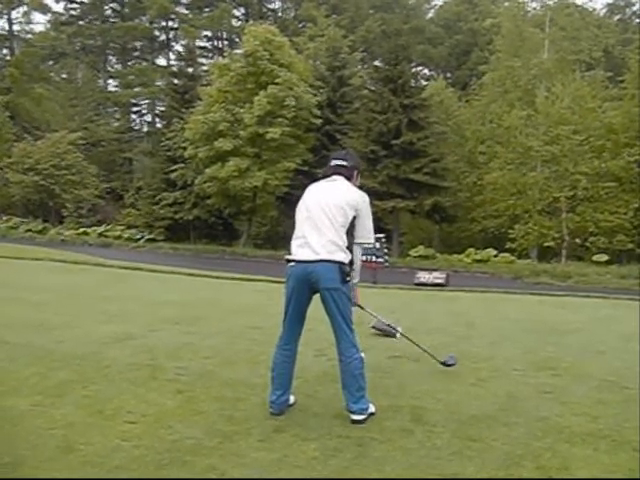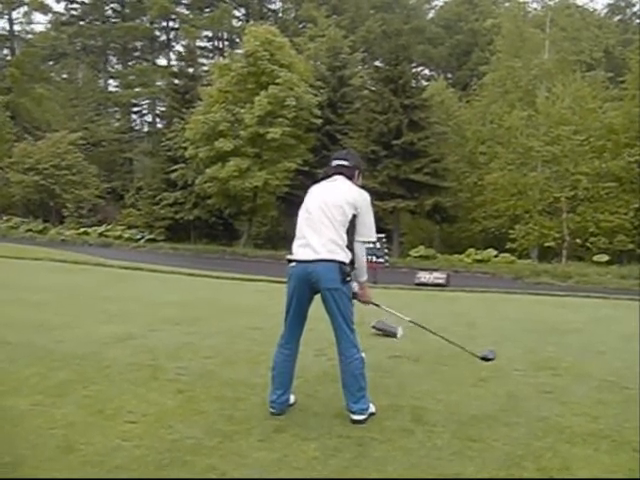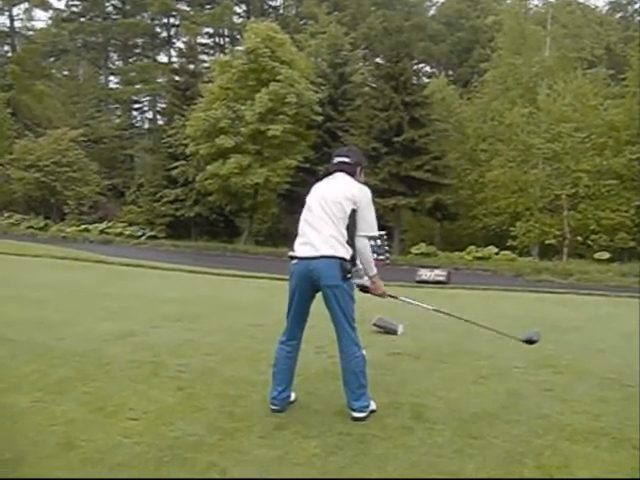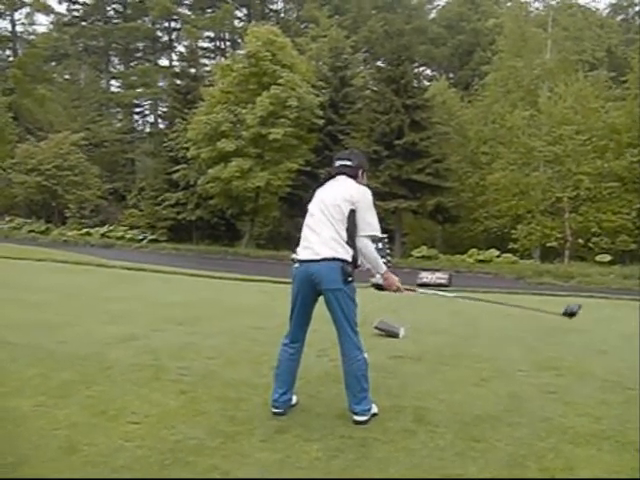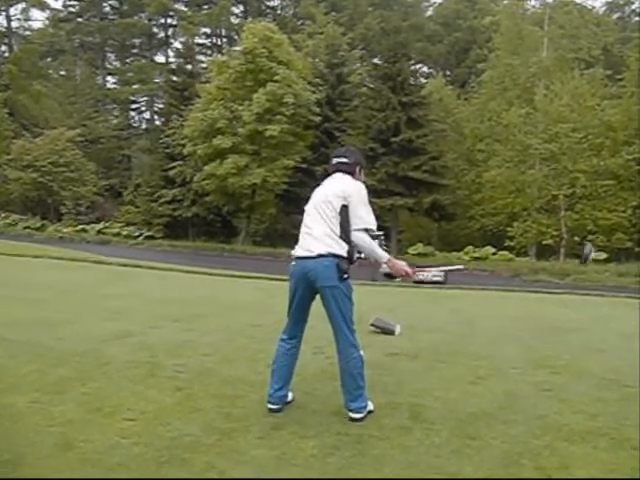
dt=0.4s
person 1, frame 1
left shoulder: (310, 190)
right shoulder: (358, 196)
right elbow: (356, 246)
right wrist: (353, 283)
left hip: (298, 265)
right hip: (331, 268)
left knee: (288, 336)
right knee: (346, 339)
left ankle: (278, 400)
right ankle: (358, 407)
person 1, frame 2
left shoulder: (314, 190)
right shoulder: (359, 195)
right elbow: (358, 245)
right wrist: (362, 282)
left hip: (299, 265)
right hip: (331, 268)
left knee: (289, 336)
right knee: (347, 340)
left ankle: (278, 400)
right ankle: (359, 407)
person 1, frame 3
left shoulder: (317, 187)
right shoulder: (359, 191)
right elbow: (360, 240)
left wrist: (357, 267)
right wrist: (373, 276)
left hip: (301, 262)
right hip: (332, 265)
left knee: (291, 333)
right knee: (348, 337)
left ankle: (279, 397)
right ankle: (360, 404)
person 1, frame 4
left shoulder: (322, 191)
right shoulder: (359, 192)
right elbow: (362, 241)
left wrist: (368, 268)
right wrist: (384, 273)
left hip: (303, 265)
right hip: (333, 267)
left knee: (294, 336)
right knee: (350, 340)
left ankle: (280, 400)
right ankle: (361, 408)
person 1, frame 5
left shoulder: (321, 189)
right shoulder: (354, 187)
right elbow: (357, 235)
left wrist: (380, 260)
right wrist: (389, 261)
left hip: (300, 263)
right hip: (329, 264)
left knee: (291, 333)
right knee: (345, 338)
left ankle: (276, 396)
right ankle: (357, 405)
